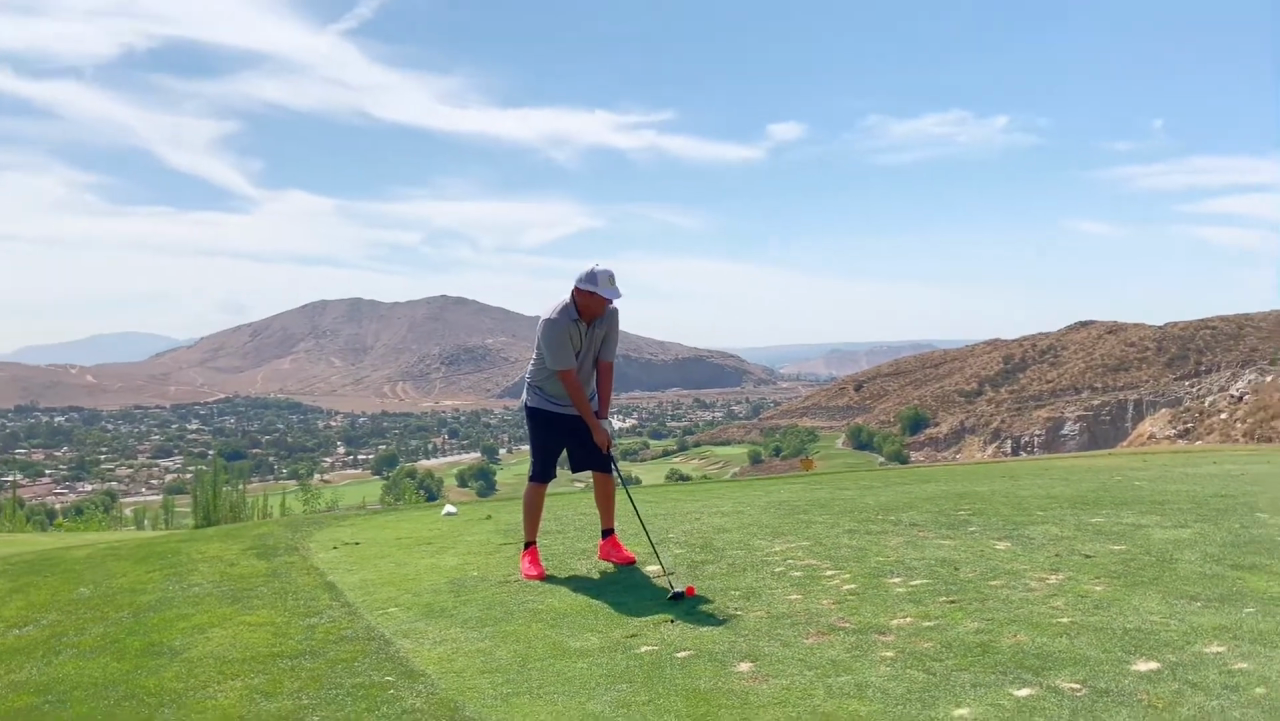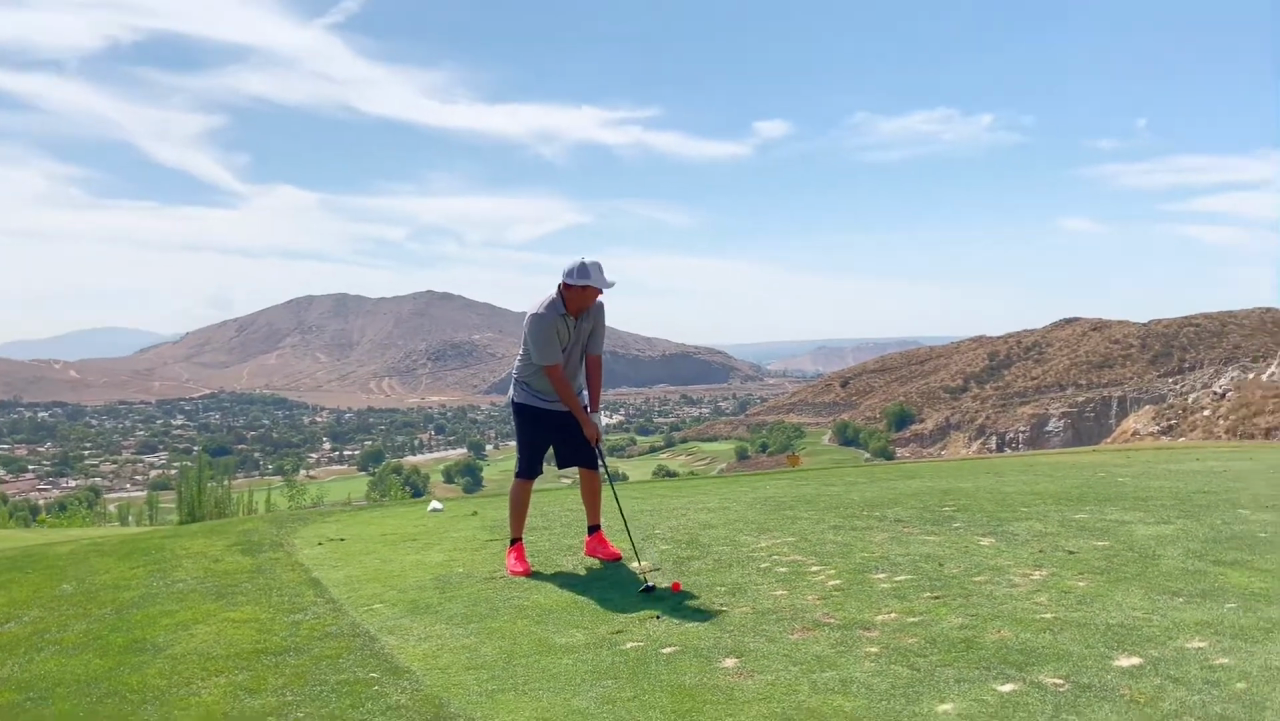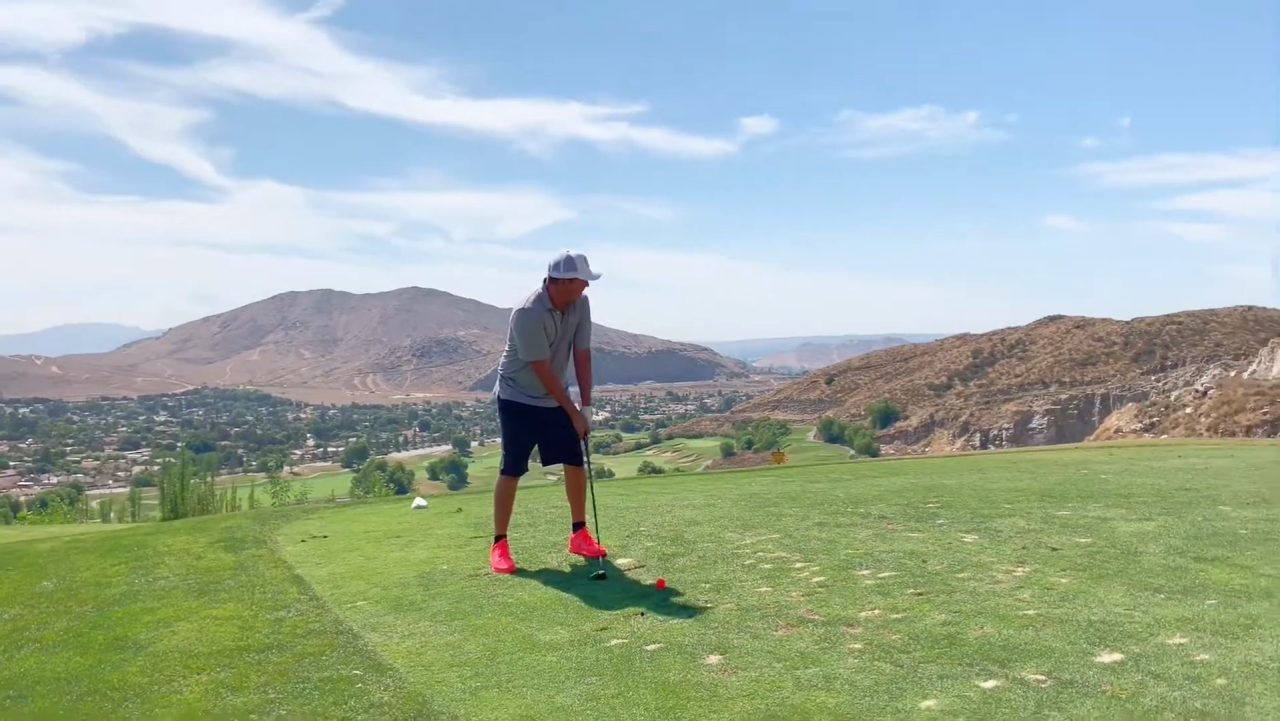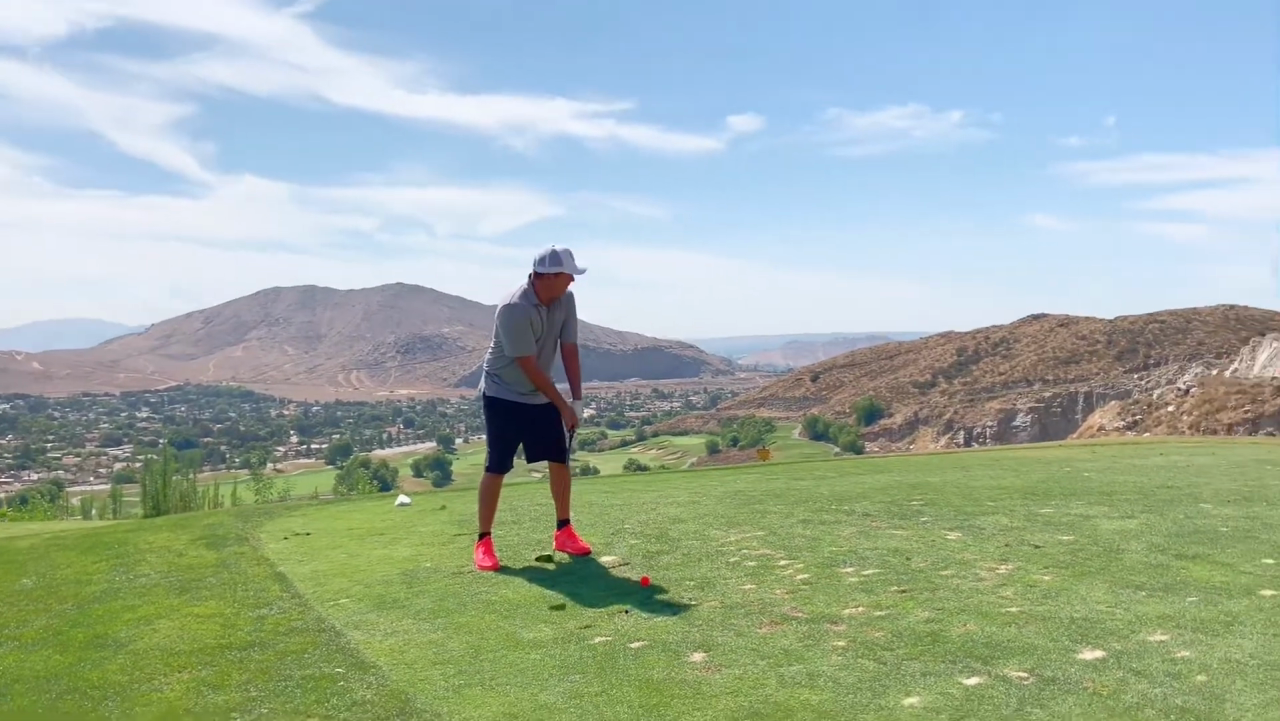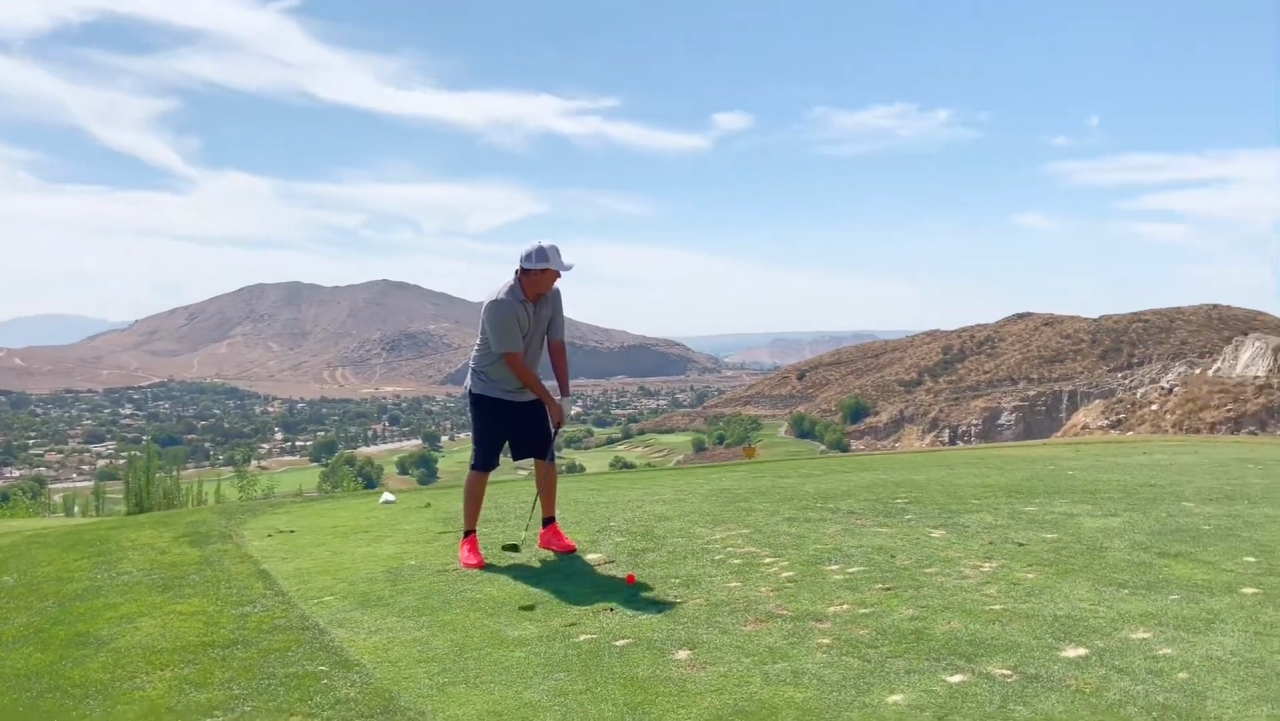
dt=0.1s
person 1, frame 1
left shoulder: (610, 315)
right shoulder: (554, 323)
left elbow: (605, 368)
right elbow: (569, 380)
left wrist: (604, 418)
right wrist: (594, 426)
left hip: (585, 404)
right hip: (545, 405)
left knee: (604, 469)
right knee: (540, 477)
left ankle: (608, 540)
right ankle: (529, 551)
person 1, frame 2
left shoulder: (595, 310)
right shoulder: (541, 318)
left elbow: (593, 361)
right elbow: (556, 376)
left wrist: (595, 411)
right wrist: (584, 420)
left hip: (570, 400)
right hip: (532, 402)
left knee: (590, 465)
right knee: (526, 473)
left ankle: (594, 536)
right ankle: (515, 546)
person 1, frame 3
left shoulder: (580, 304)
right shoulder: (527, 313)
left elbow: (582, 355)
right elbow: (543, 370)
left wrist: (586, 405)
right wrist: (573, 414)
left hip: (556, 396)
right hip: (518, 398)
left knee: (575, 462)
right knee: (512, 470)
left ankle: (579, 533)
right ankle: (500, 544)
person 1, frame 4
left shoulder: (566, 300)
right shoulder: (514, 309)
left elbow: (569, 349)
right elbow: (530, 367)
left wrist: (577, 399)
right wrist: (563, 406)
left hip: (541, 395)
right hip: (503, 395)
left knee: (560, 459)
right knee: (497, 467)
left ankle: (564, 530)
right ankle: (483, 541)
person 1, frame 5
left shoulder: (552, 297)
right shoulder: (500, 305)
left elbow: (556, 346)
right elbow: (516, 363)
left wrist: (565, 396)
right wrist: (550, 402)
left hip: (528, 392)
right hip: (490, 393)
left knee: (546, 456)
right knee: (482, 465)
left ankle: (549, 528)
right ankle: (468, 539)
